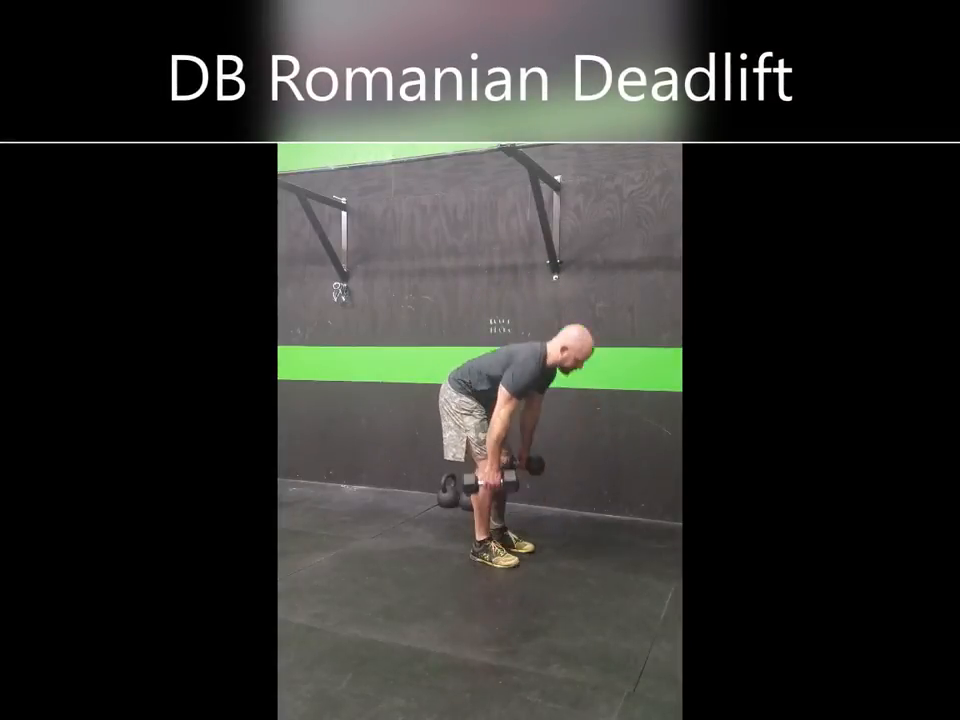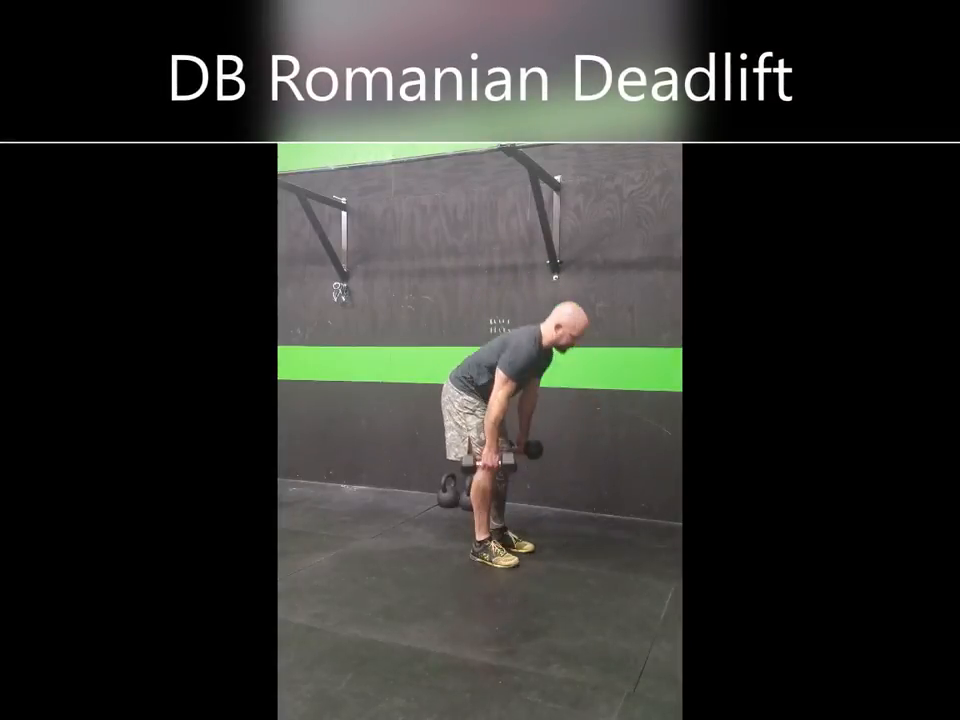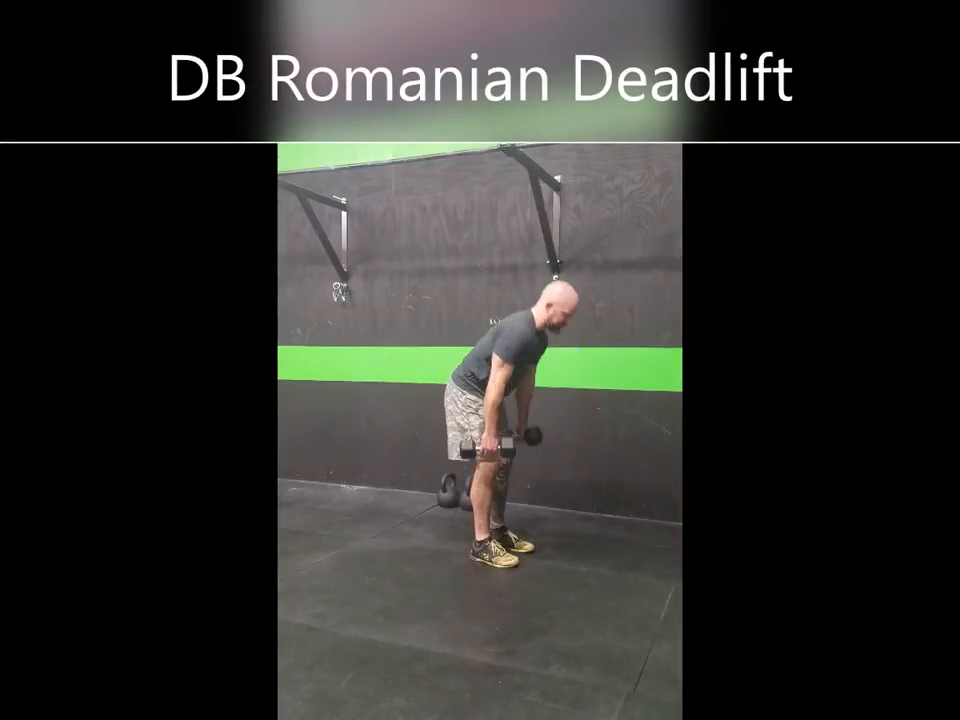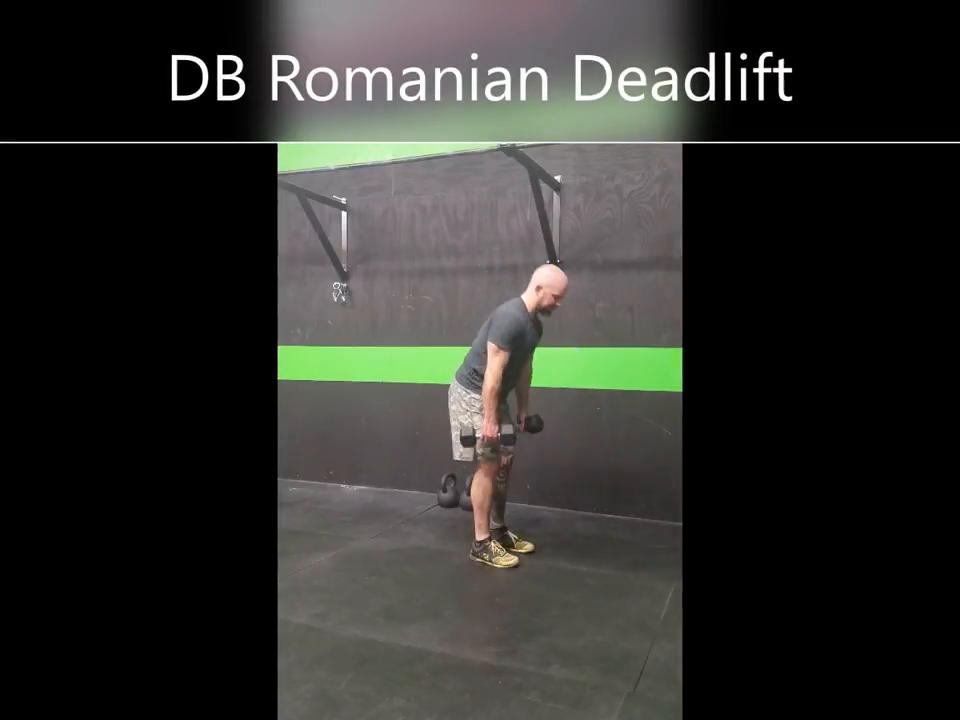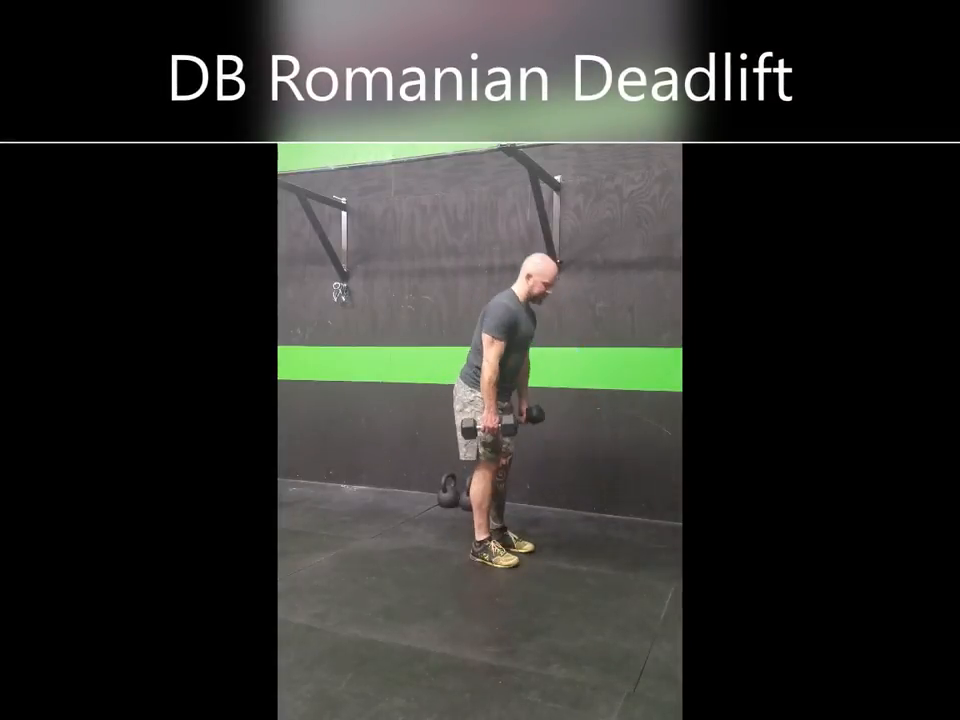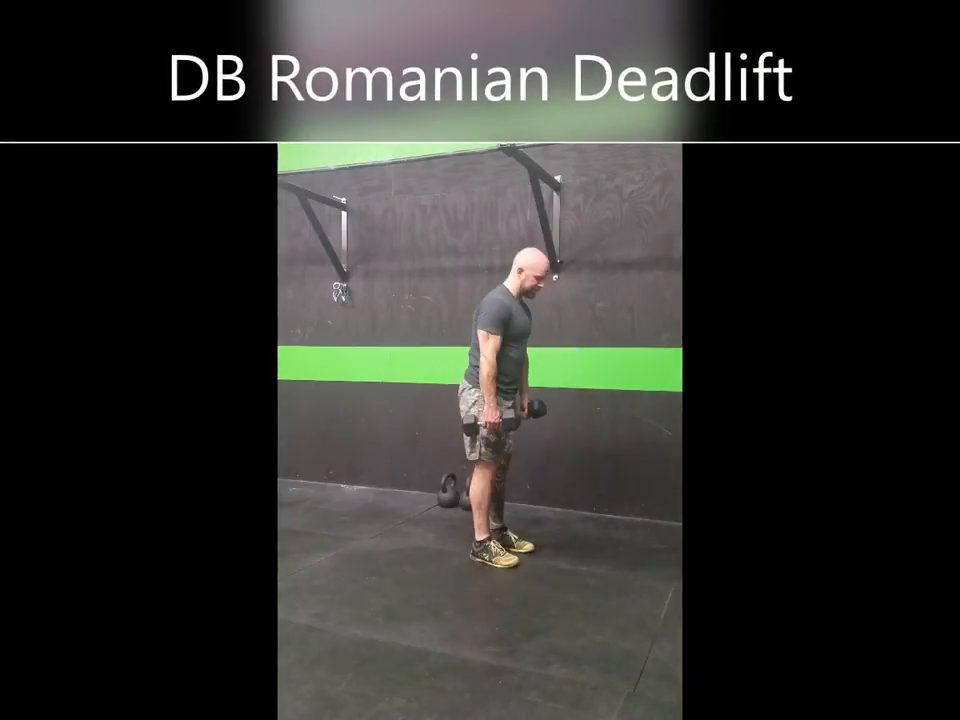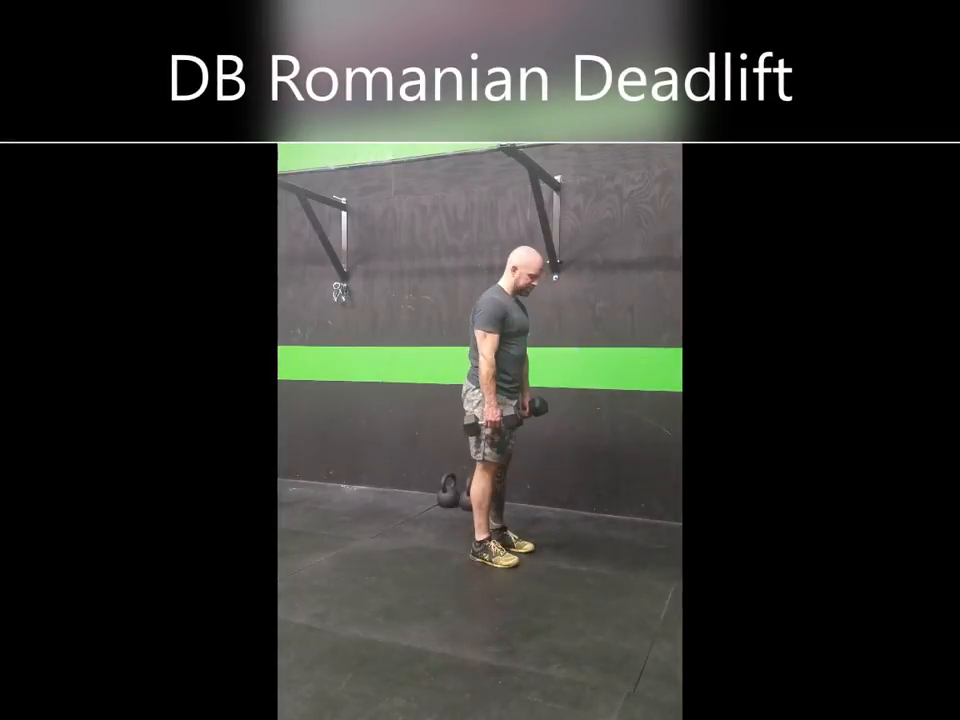
dt=0.1s
person 1, frame 1
left shoulder: (545, 366)
right shoulder: (526, 364)
left elbow: (532, 409)
right elbow: (501, 416)
left wrist: (525, 450)
right wrist: (491, 469)
left hip: (481, 396)
right hip: (461, 396)
left knee: (503, 459)
right knee: (487, 462)
left ankle: (499, 532)
right ankle: (482, 544)
person 1, frame 2
left shoulder: (543, 351)
right shoulder: (523, 347)
left elbow: (529, 394)
right elbow: (498, 399)
left wrist: (523, 436)
right wrist: (489, 449)
left hip: (485, 397)
right hip: (463, 394)
left knee: (503, 463)
right knee: (489, 468)
left ankle: (499, 531)
right ankle: (482, 544)
person 1, frame 3
left shoulder: (539, 336)
right shoulder: (517, 331)
left elbow: (526, 380)
right elbow: (496, 383)
left wrist: (522, 422)
right wrist: (490, 433)
left hip: (485, 394)
right hip: (466, 393)
left knee: (503, 461)
right knee: (488, 464)
left ankle: (498, 531)
right ankle: (482, 543)
person 1, frame 4
left shoulder: (534, 323)
right shoulder: (510, 317)
left elbow: (524, 369)
right elbow: (493, 372)
left wrist: (523, 410)
right wrist: (489, 420)
left hip: (493, 396)
right hip: (472, 393)
left knee: (503, 463)
right knee: (487, 466)
left ankle: (499, 530)
right ankle: (482, 543)
person 1, frame 5
left shoulder: (528, 313)
right shoulder: (503, 308)
left elbow: (522, 360)
right elbow: (490, 363)
left wrist: (523, 400)
right wrist: (489, 411)
left hip: (500, 395)
right hip: (476, 393)
left knee: (502, 463)
right knee: (487, 465)
left ankle: (498, 531)
right ankle: (481, 543)
person 1, frame 6
left shoulder: (521, 306)
right shoulder: (496, 303)
right elbow: (487, 358)
left wrist: (523, 396)
right wrist: (489, 405)
left hip: (505, 397)
right hip: (482, 395)
left knee: (501, 465)
right knee: (486, 466)
left ankle: (498, 530)
right ankle: (481, 543)
person 1, frame 7
left shoulder: (517, 305)
right shoulder: (492, 302)
right elbow: (486, 357)
left wrist: (525, 394)
right wrist: (490, 405)
left hip: (507, 397)
right hip: (486, 395)
left knee: (501, 465)
right knee: (488, 466)
left ankle: (498, 530)
right ankle: (481, 543)
